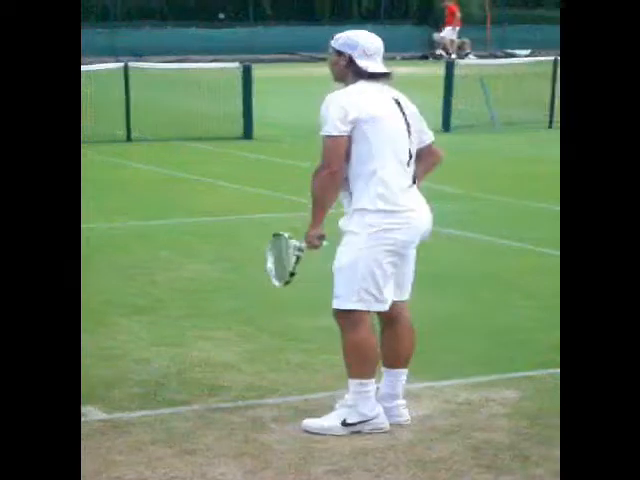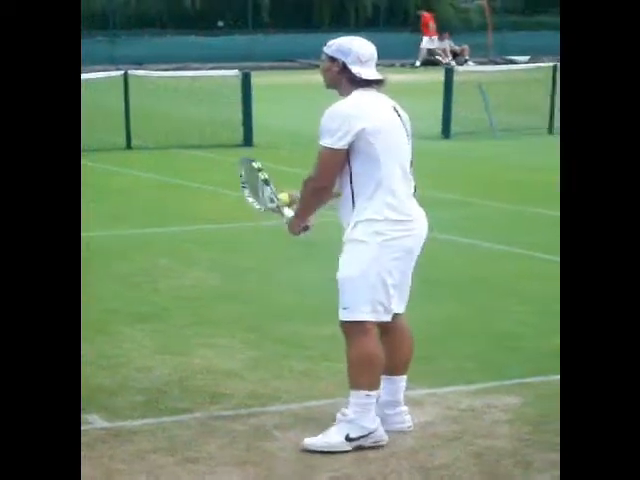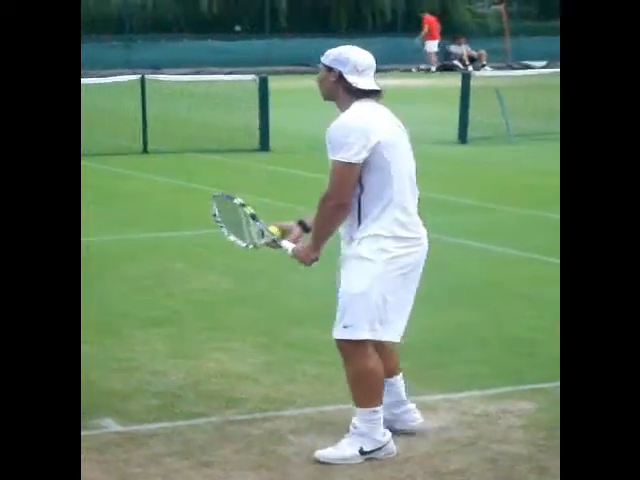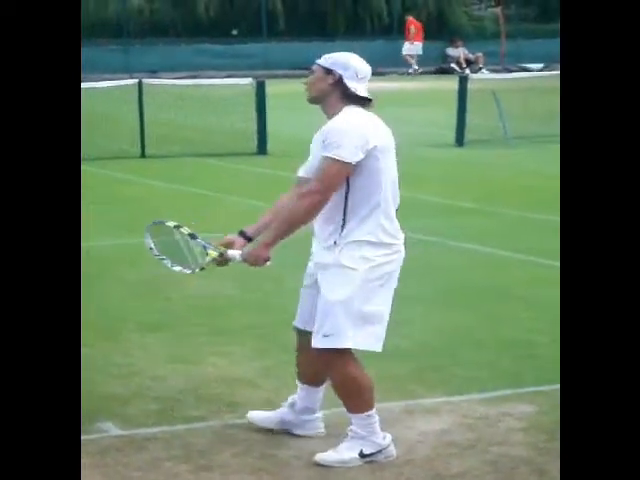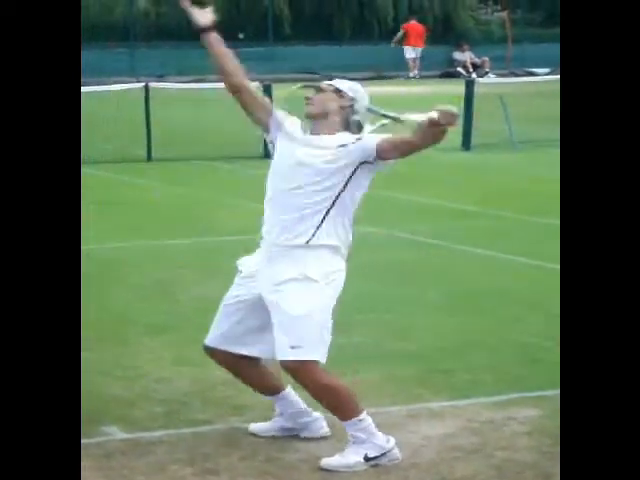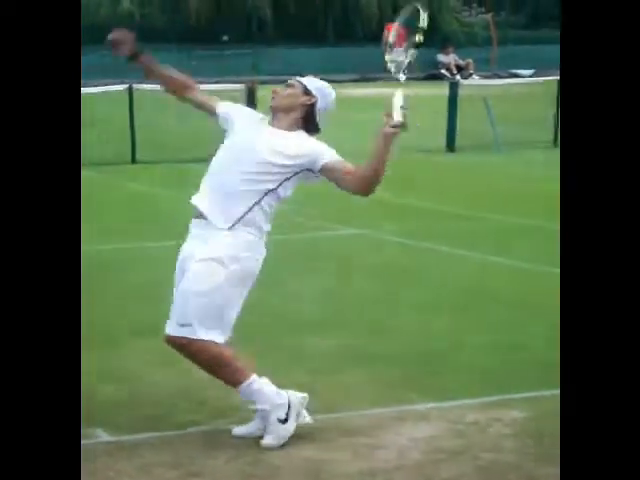
dt=0.5s
person 1, frame 1
left shoulder: (342, 100)
right shoulder: (399, 102)
left elbow: (330, 170)
right elbow: (432, 157)
left wrist: (316, 223)
left hip: (375, 222)
right hip: (409, 215)
left knee: (352, 311)
right knee: (394, 309)
left ankle: (363, 410)
right ankle: (390, 400)
person 1, frame 2
left shoulder: (343, 112)
right shoulder: (388, 108)
left elbow: (321, 181)
left wrist: (300, 216)
right wrist: (312, 200)
left hip: (377, 231)
right hip: (402, 223)
left knee: (359, 323)
right knee: (391, 317)
left ankle: (363, 422)
right ankle: (391, 408)
person 1, frame 3
left shoulder: (350, 125)
right shoulder: (374, 116)
left elbow: (338, 200)
left wrist: (314, 245)
right wrist: (304, 226)
left hip: (382, 246)
right hip: (382, 241)
left knee: (354, 338)
right knee: (368, 333)
left ankle: (372, 435)
right ankle: (397, 410)
person 1, frame 4
left shoulder: (350, 127)
right shoulder: (337, 130)
left elbow: (316, 195)
right elbow: (296, 194)
left wrist: (267, 244)
right wrist: (246, 235)
left hip: (361, 255)
right hip: (337, 251)
left knee: (335, 347)
right knee: (309, 334)
left ankle: (370, 439)
right ankle: (302, 414)
person 1, frame 5
left shoulder: (357, 149)
right shoulder: (290, 132)
left elbow: (415, 143)
right elbow: (239, 84)
left wrist: (436, 124)
left hip: (309, 270)
right hip: (266, 264)
left knee: (301, 364)
right knee: (221, 348)
left ankle: (373, 442)
right ankle: (296, 414)
person 1, frame 6
left shoulder: (309, 149)
right shoulder: (245, 119)
left elbow: (361, 185)
right elbow: (189, 91)
left wrist: (384, 141)
right wrist: (139, 57)
left hip: (229, 249)
right hip: (203, 242)
left knee: (187, 339)
right knee: (204, 339)
left ankle: (277, 402)
right ankle: (275, 406)
